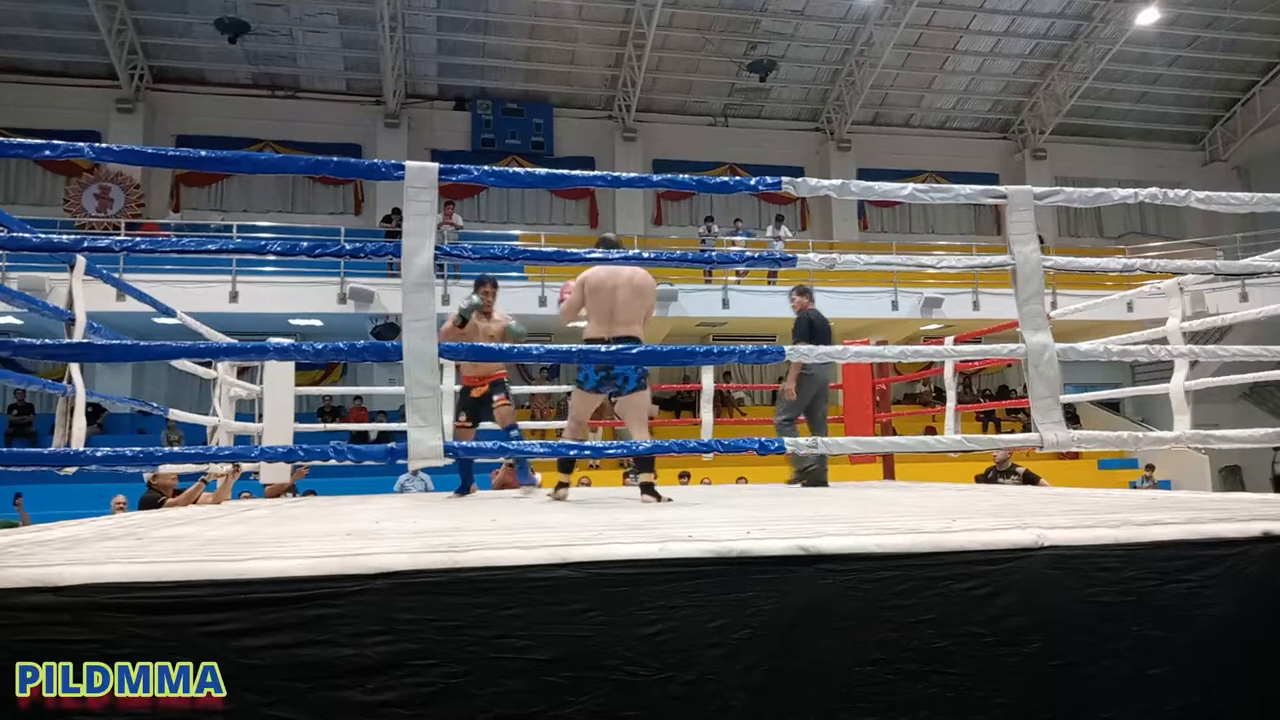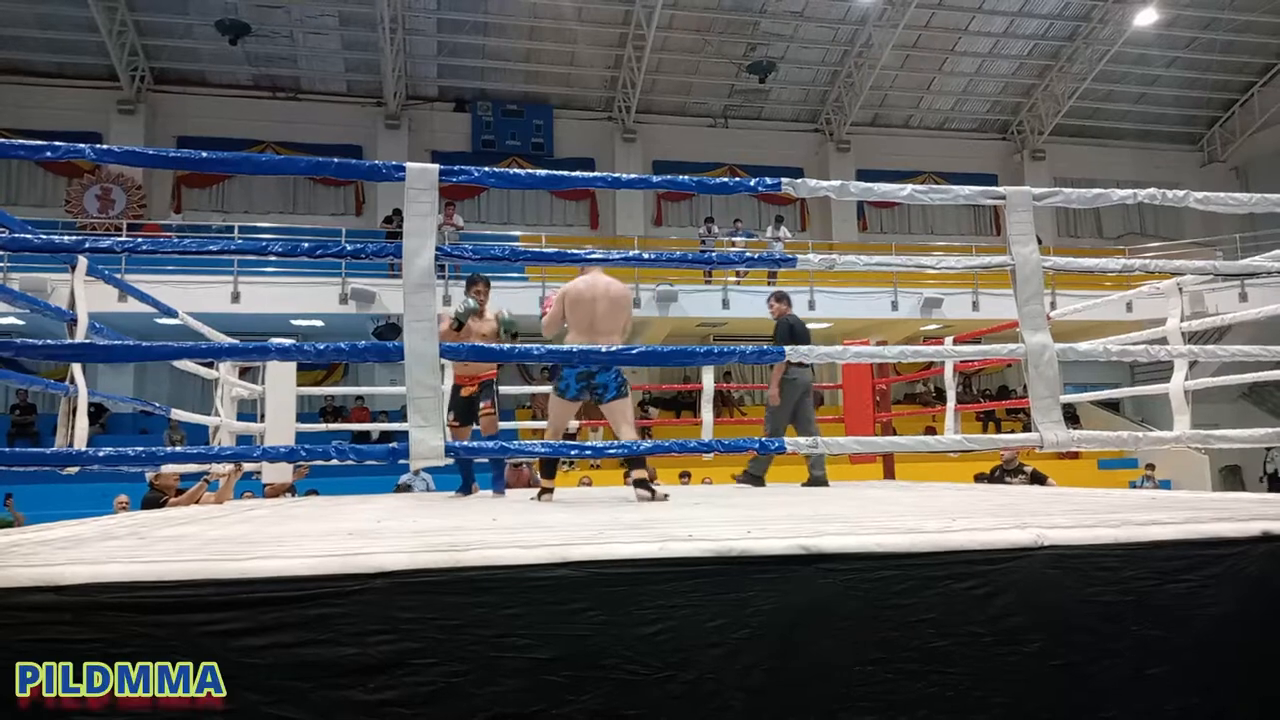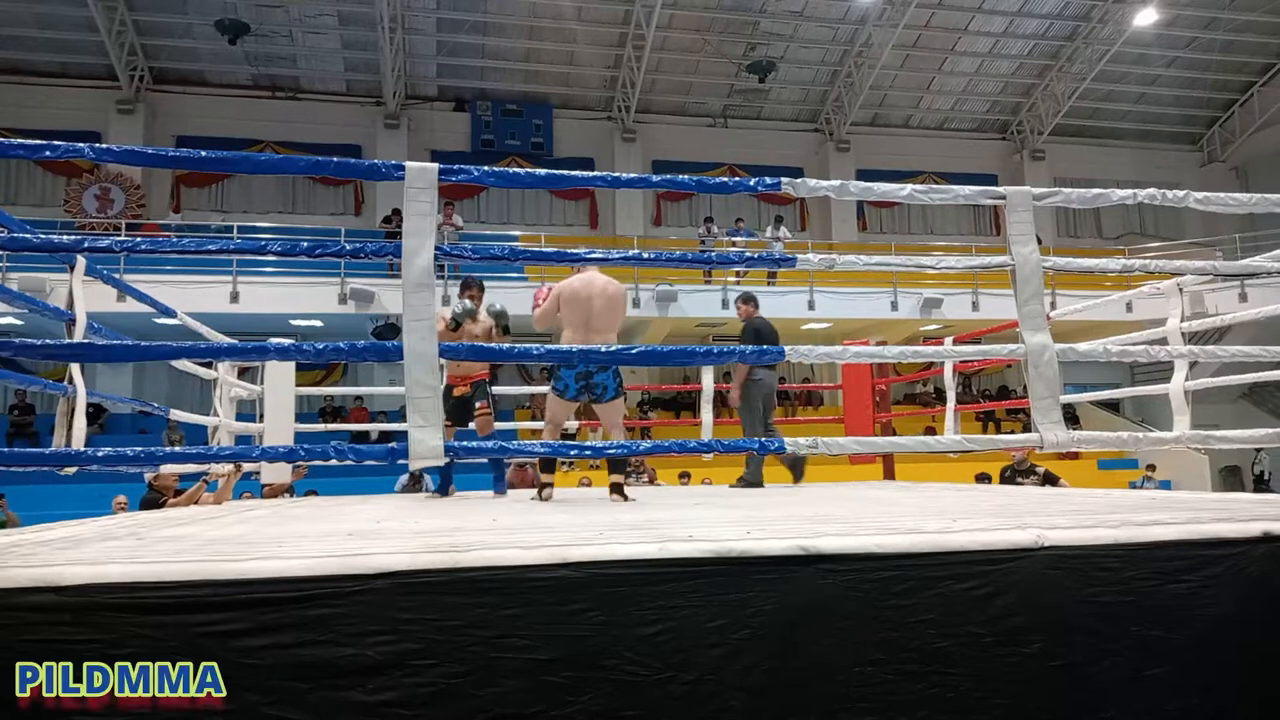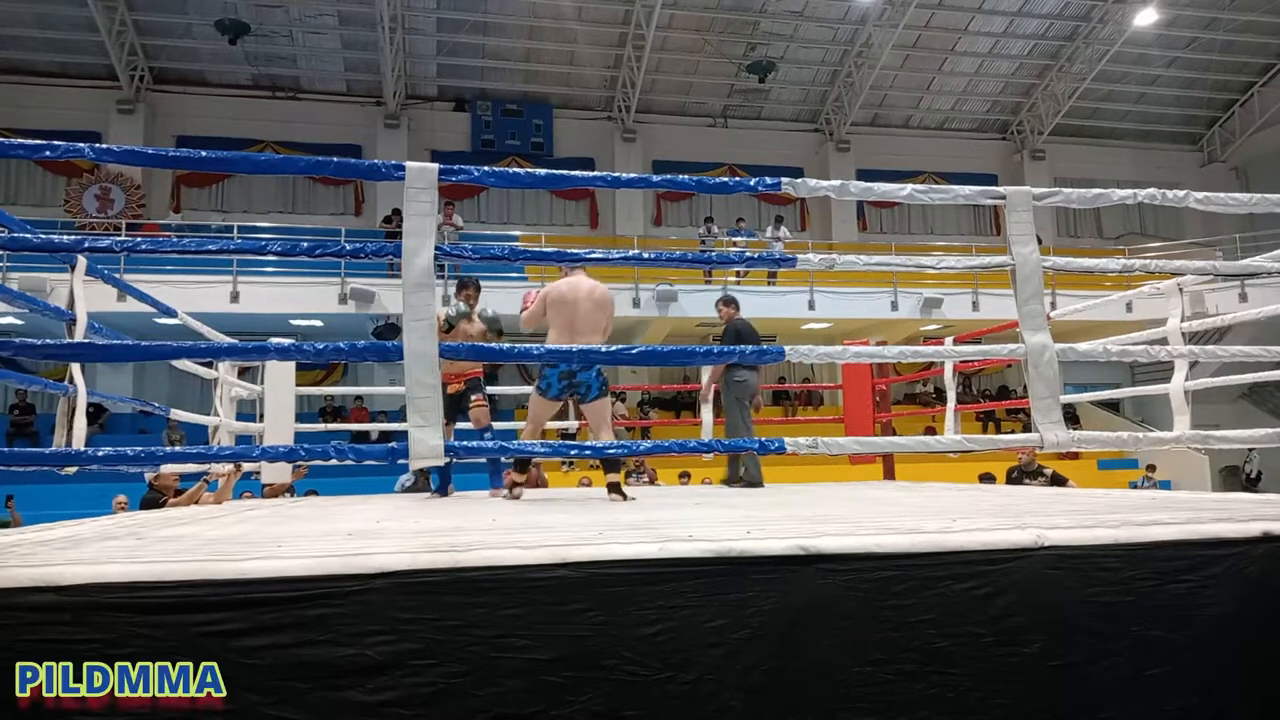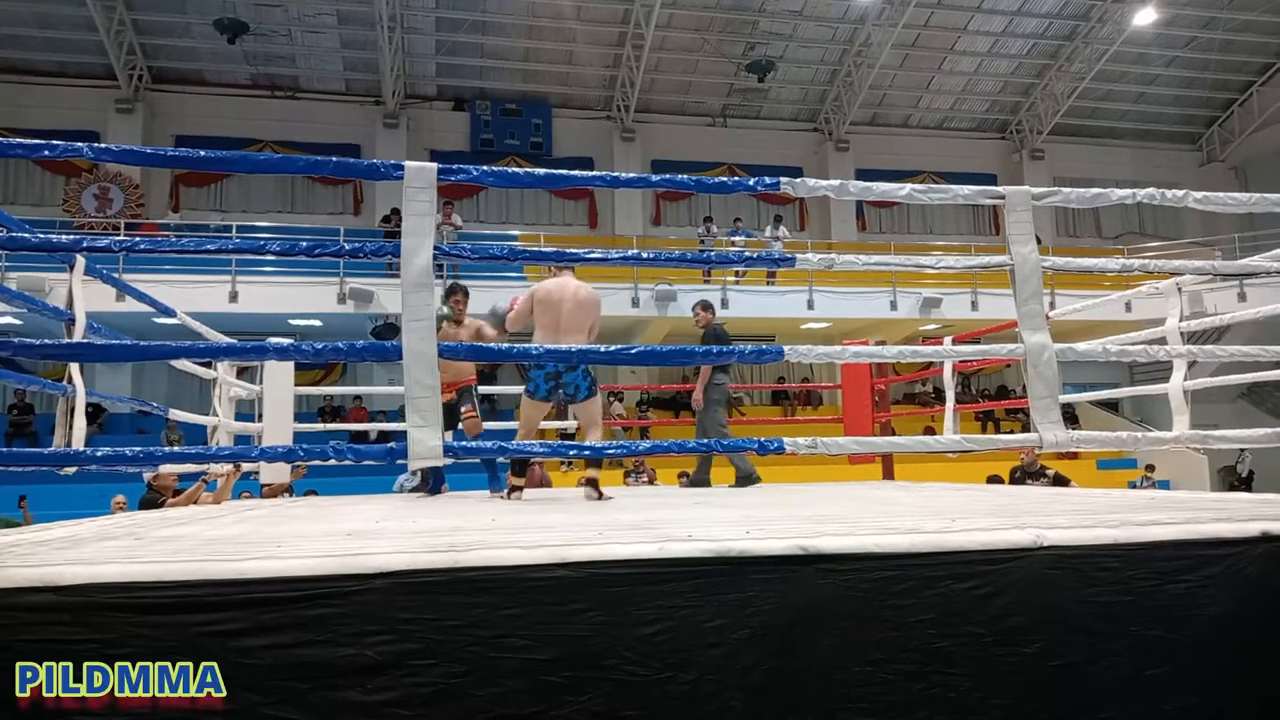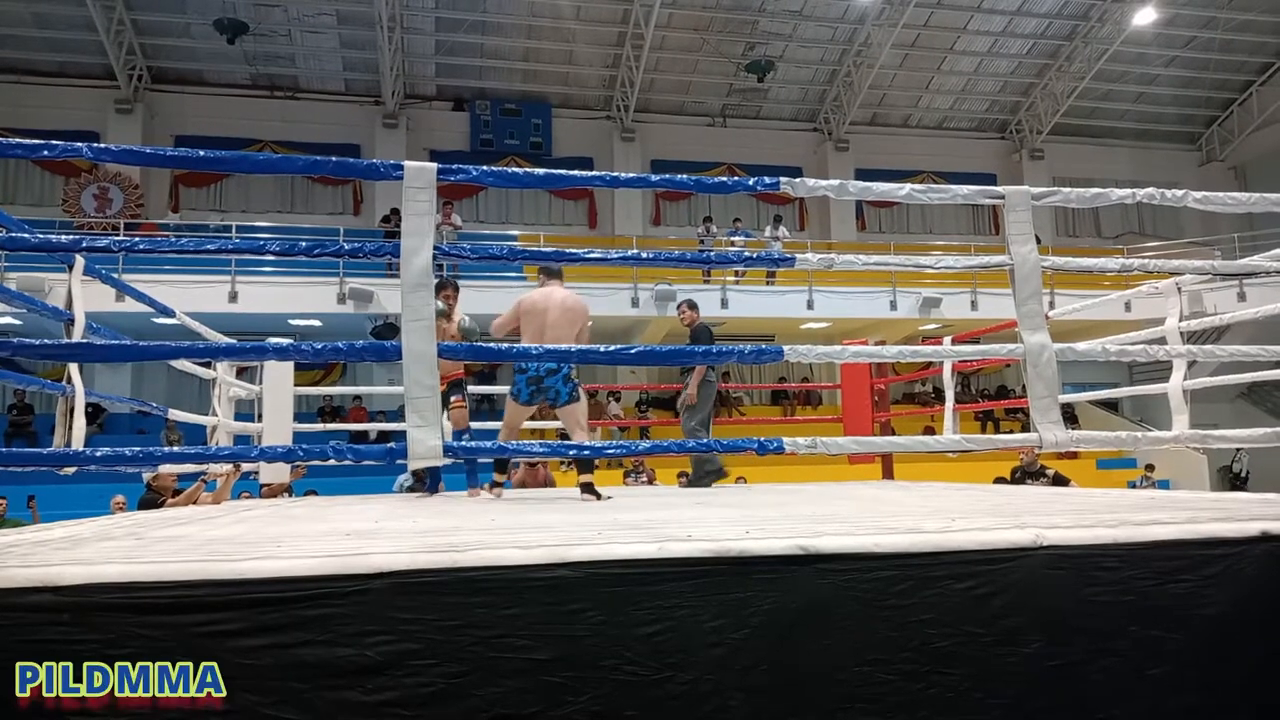
dt=0.3s
person 1, frame 1
left shoulder: (588, 276)
right shoulder: (645, 278)
left elbow: (565, 317)
left wrist: (565, 297)
left knee: (576, 423)
right knee: (638, 426)
left ankle: (563, 484)
right ankle: (647, 487)
person 1, frame 2
left shoulder: (568, 289)
right shoulder: (623, 290)
left elbow: (547, 330)
left wrist: (547, 309)
left hip: (573, 367)
right hip: (607, 365)
left knee: (554, 430)
right knee: (625, 430)
left ankle: (546, 488)
right ankle: (642, 484)
person 1, frame 3
left shoulder: (563, 287)
right shoulder: (618, 289)
left elbow: (539, 324)
left wrist: (539, 302)
left hip: (570, 364)
right hip: (604, 364)
left knee: (552, 425)
right knee: (615, 429)
left ankle: (546, 484)
right ankle: (617, 488)
person 1, frame 4
left shoulder: (551, 290)
right shoulder: (604, 293)
left elbow: (526, 325)
left wrist: (528, 306)
left hip: (555, 364)
right hip: (588, 367)
left knee: (532, 427)
right knee: (603, 429)
left ankle: (517, 485)
right ankle: (615, 488)
person 1, frame 5
left shoulder: (538, 289)
right shoulder: (592, 295)
left elbow: (511, 325)
left wrist: (517, 307)
left hip: (542, 364)
right hip: (575, 366)
left knee: (526, 429)
right knee: (593, 426)
left ankle: (515, 487)
right ankle: (592, 484)
person 1, frame 6
left shoulder: (526, 300)
right shoulder: (578, 304)
left elbow: (496, 330)
right elbow: (581, 344)
left wrist: (513, 323)
left hip: (527, 370)
right hip: (559, 371)
left knee: (510, 428)
right knee: (580, 432)
left ankle: (497, 482)
right ankle: (588, 487)
person 2, frame 1
left shoulder: (504, 321)
right shoulder: (459, 317)
right elbow: (443, 340)
left wrist: (519, 340)
right wrist: (461, 317)
left hip: (495, 381)
right hip: (470, 385)
left knee: (507, 419)
right knee: (462, 437)
left ankle: (525, 476)
right ankle: (466, 484)
person 2, frame 2
left shoulder: (496, 319)
right shoulder: (451, 317)
right elbow: (440, 341)
left wrist: (510, 333)
right wrist: (458, 322)
left hip: (486, 381)
right hip: (461, 383)
left knee: (489, 428)
right knee: (459, 438)
left ankle: (499, 483)
right ankle: (468, 484)
person 2, frame 3
left shoulder: (489, 321)
right shoulder: (445, 317)
left wrist: (503, 326)
right wrist: (455, 321)
left hip: (479, 382)
right hip: (453, 384)
left knee: (485, 428)
right knee: (442, 436)
left ankle: (499, 483)
right ankle: (445, 485)
person 2, frame 4
left shoulder: (484, 321)
right shoulder: (442, 317)
left wrist: (495, 329)
right wrist: (448, 323)
left hip: (473, 380)
right hip: (447, 382)
left knee: (482, 422)
right knee: (441, 433)
left ankle: (496, 481)
right ankle: (444, 485)
person 2, frame 5
left shoulder: (475, 326)
right shoulder: (435, 325)
left elbow: (496, 339)
left wrist: (501, 328)
right wrist: (435, 328)
left hip: (465, 387)
right hip: (441, 390)
left knee: (474, 430)
left ankle: (495, 482)
right ankle: (437, 483)
person 2, frame 6
left shoulder: (462, 321)
left wrist: (472, 340)
left hip: (454, 380)
left knee: (460, 421)
left ankle: (473, 479)
right ankle: (434, 483)
person 3, frame 1
left shoulder: (804, 317)
right shoulder: (824, 321)
left wrist: (790, 380)
left hip: (808, 372)
right hip: (824, 371)
left knee: (784, 418)
right knee: (818, 424)
left ankle: (804, 465)
right ankle: (818, 475)
person 3, frame 2
left shoulder: (783, 324)
right shoulder: (801, 325)
left wrist: (773, 385)
left hip: (790, 377)
right hip: (804, 375)
left knee: (773, 428)
right knee: (807, 428)
left ankle: (755, 473)
right ankle: (818, 474)
person 3, frame 3
left shoulder: (751, 326)
right shoulder: (770, 327)
left wrist: (735, 387)
right wrist: (773, 393)
left hip: (755, 378)
right hip: (770, 377)
left knee: (752, 430)
right knee: (766, 427)
left ankle: (752, 477)
right ankle: (793, 458)
person 3, frame 4
left shoulder: (732, 328)
right shoulder: (751, 329)
left wrist: (708, 386)
right wrist: (757, 394)
left hip: (736, 379)
right hip: (750, 379)
left knee: (740, 430)
right knee: (734, 429)
left ankle: (752, 477)
right ankle: (733, 475)
person 3, frame 5
left shoulder: (711, 332)
right shoulder: (721, 333)
left elbow: (708, 362)
left wrist: (698, 390)
left hip: (712, 383)
right hip: (720, 382)
left knee: (718, 431)
right knee: (704, 432)
left ankle: (746, 472)
right ankle: (700, 477)
person 3, frame 6
left shoulder: (700, 330)
right shoulder: (696, 333)
left wrist: (693, 386)
right wrist: (688, 389)
left hip: (701, 383)
right hip: (697, 384)
left knee: (691, 426)
right knee: (698, 427)
left ankle: (713, 466)
right ankle: (698, 476)
